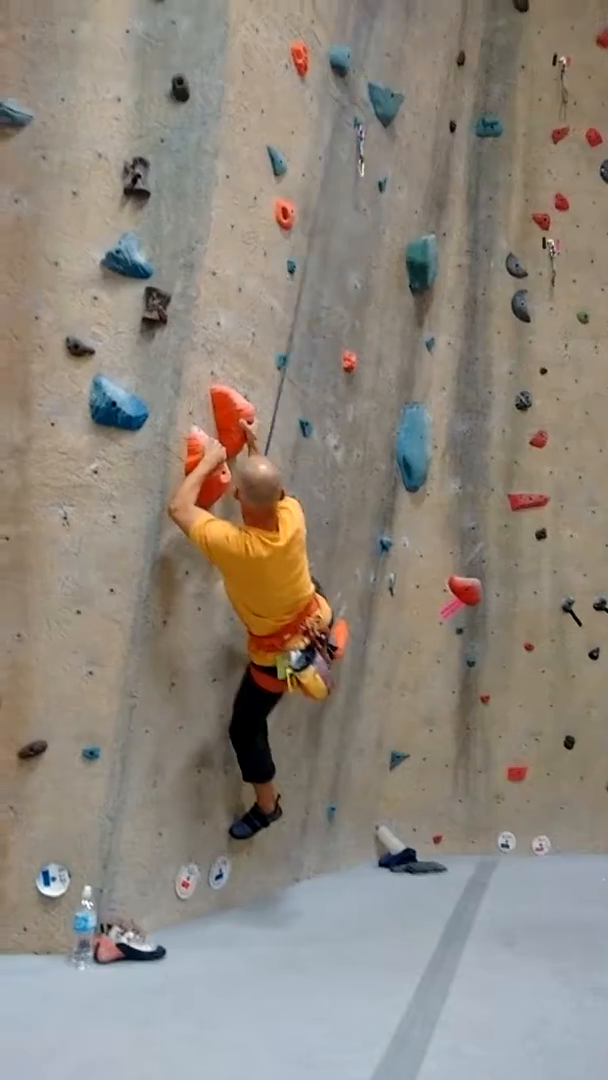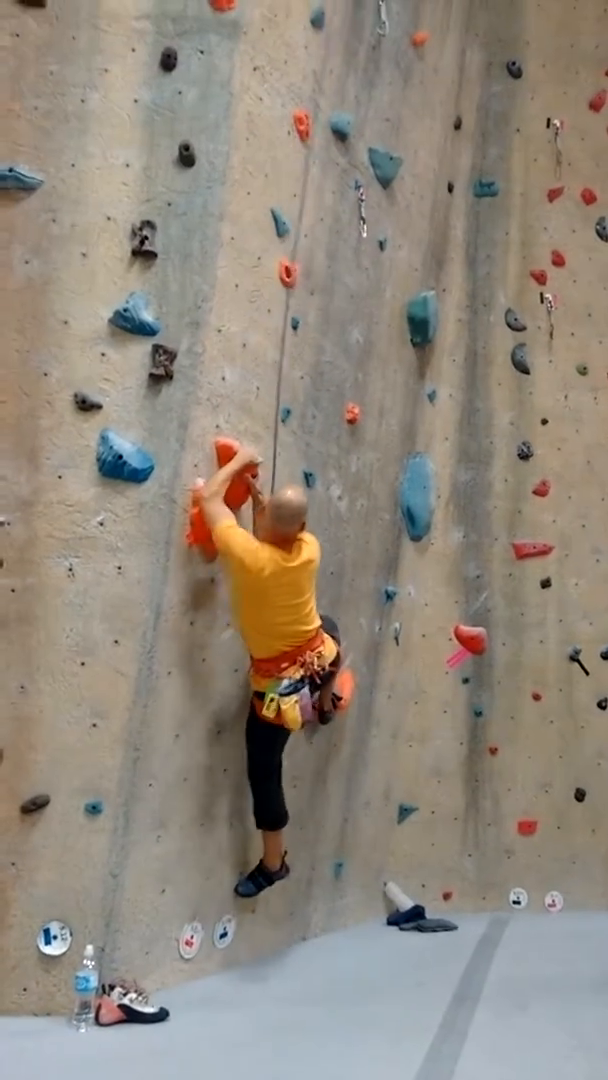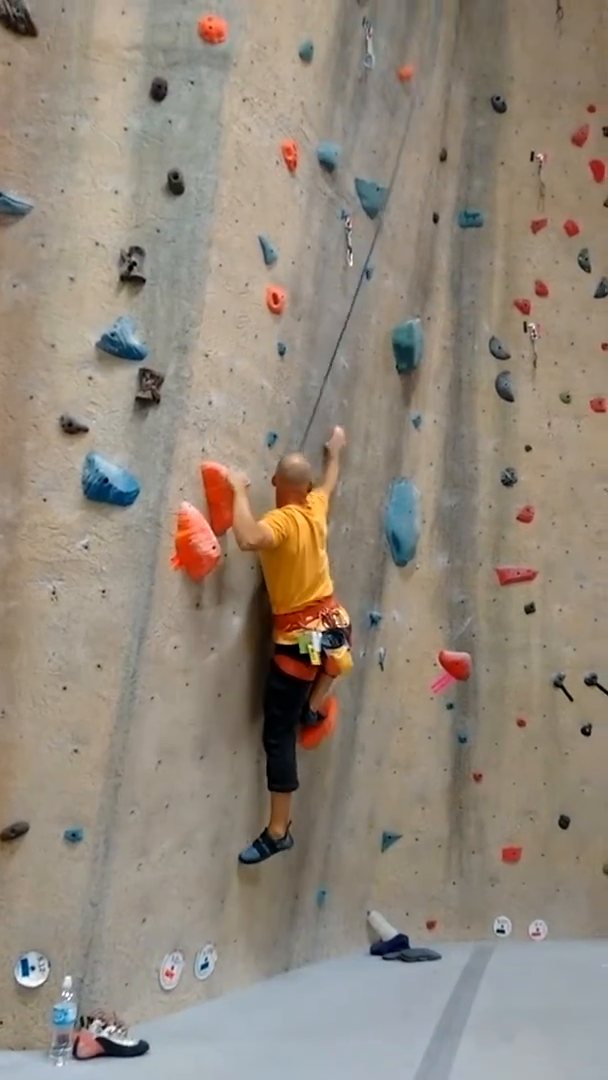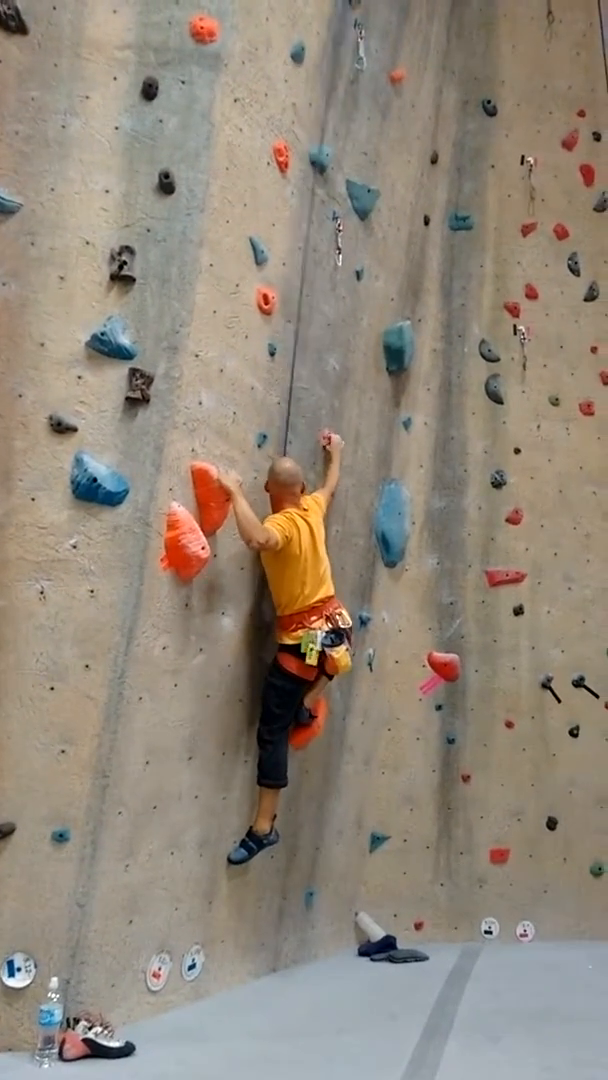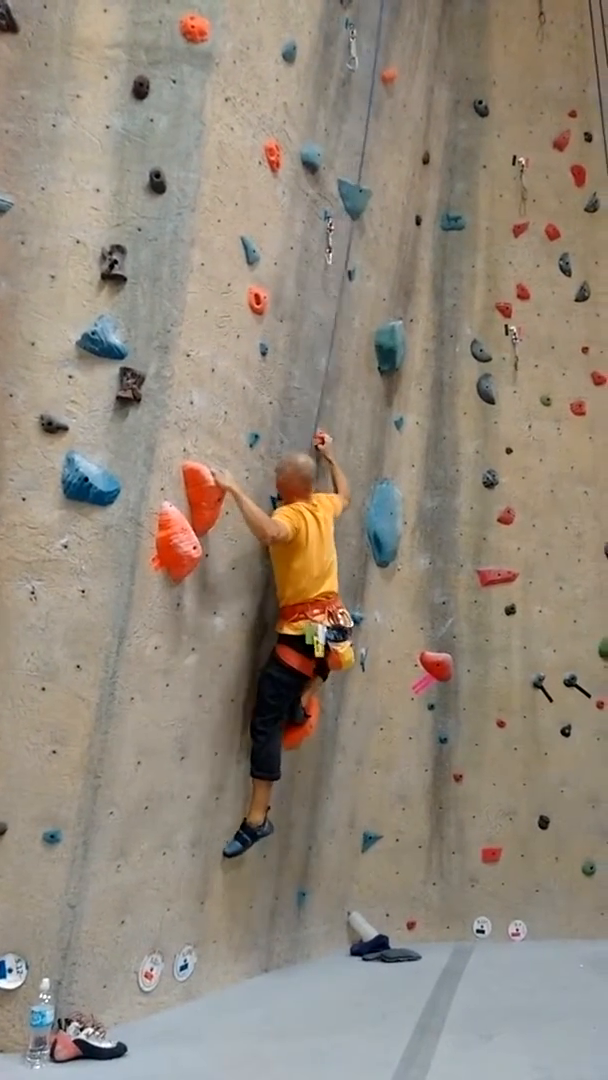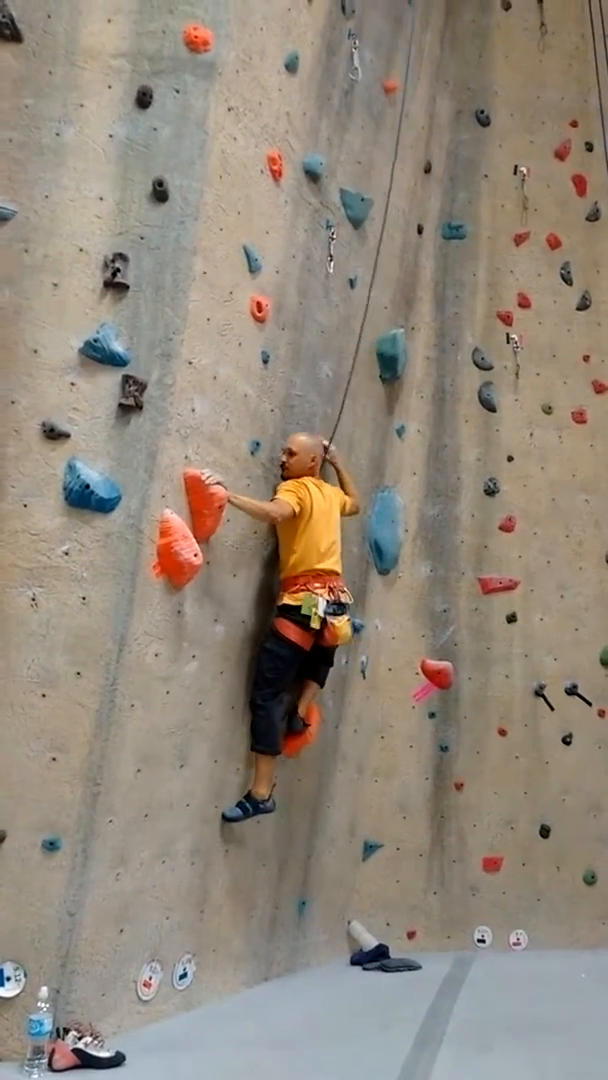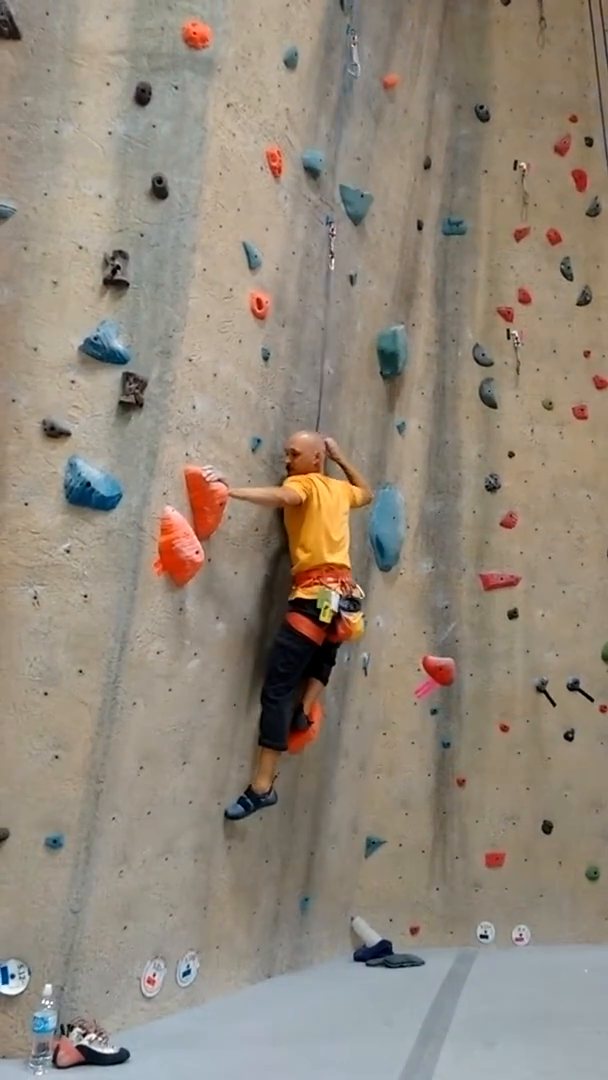
dt=0.7s
person 1, frame 1
left shoulder: (231, 545)
right shoulder: (293, 517)
left elbow: (179, 508)
right elbow: (274, 493)
left wrist: (208, 461)
right wrist: (256, 448)
left hip: (275, 653)
right hip: (314, 622)
left knee: (245, 729)
left ankle: (267, 807)
right ankle: (326, 646)
person 1, frame 2
left shoulder: (246, 553)
right shoulder: (310, 550)
left elbow: (207, 495)
left wrist: (239, 461)
right wrist: (259, 504)
left hip: (276, 680)
right hip: (320, 658)
left knee: (263, 772)
left ankle: (271, 864)
right ankle: (326, 702)
person 1, frame 3
left shoulder: (280, 522)
right shoulder: (317, 507)
left elbow: (247, 538)
right elbow: (330, 481)
left wrist: (239, 491)
right wrist: (335, 450)
left hip: (298, 637)
right hip: (332, 623)
left knee: (279, 734)
left ankle: (278, 830)
right ankle: (316, 707)
person 1, frame 4
left shoulder: (282, 524)
right shoulder: (313, 508)
left elbow: (256, 539)
right elbow: (331, 484)
left wrist: (235, 492)
right wrist: (335, 451)
left hip: (302, 636)
right hip: (334, 623)
left knee: (272, 730)
left ankle: (263, 827)
right ankle: (308, 705)
person 1, frame 5
left shoulder: (291, 516)
right shoulder: (323, 506)
left elbow: (268, 532)
right elbow: (345, 494)
left wrist: (235, 490)
right wrist: (330, 458)
left hip: (302, 628)
right hip: (334, 620)
left knee: (266, 720)
left ankle: (257, 819)
right ankle: (302, 703)
person 1, frame 6
left shoulder: (295, 488)
right shoulder: (330, 493)
left elbow: (274, 513)
right elbow: (354, 503)
left wrist: (228, 496)
right wrist: (338, 464)
left hip: (303, 602)
right hip: (333, 599)
left knee: (266, 695)
right knee: (320, 657)
left ankle: (261, 793)
right ankle: (300, 713)
person 1, frame 7
left shoulder: (301, 484)
right shoulder: (339, 488)
left elbow: (283, 496)
right elbow: (366, 493)
left wrist: (231, 491)
right wrist: (341, 459)
left hip: (316, 596)
right hip: (344, 594)
left knee: (277, 689)
right knee: (322, 656)
left ankle: (262, 787)
right ankle: (305, 709)
